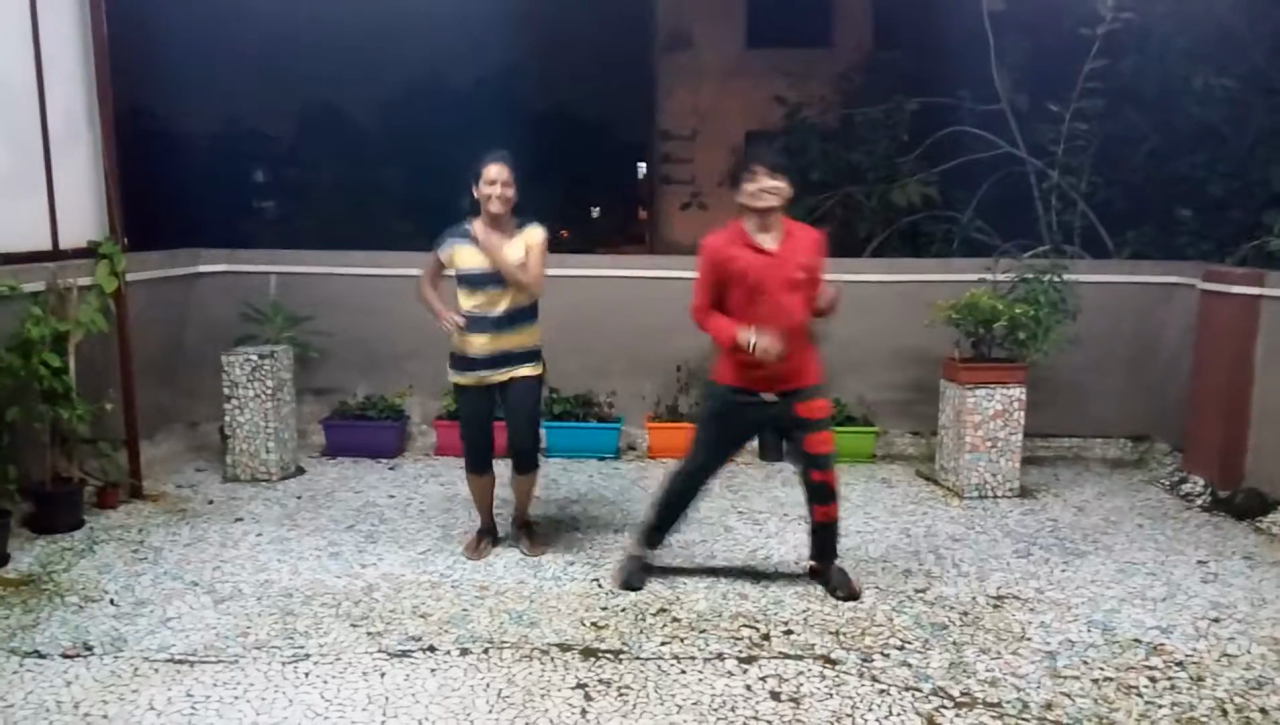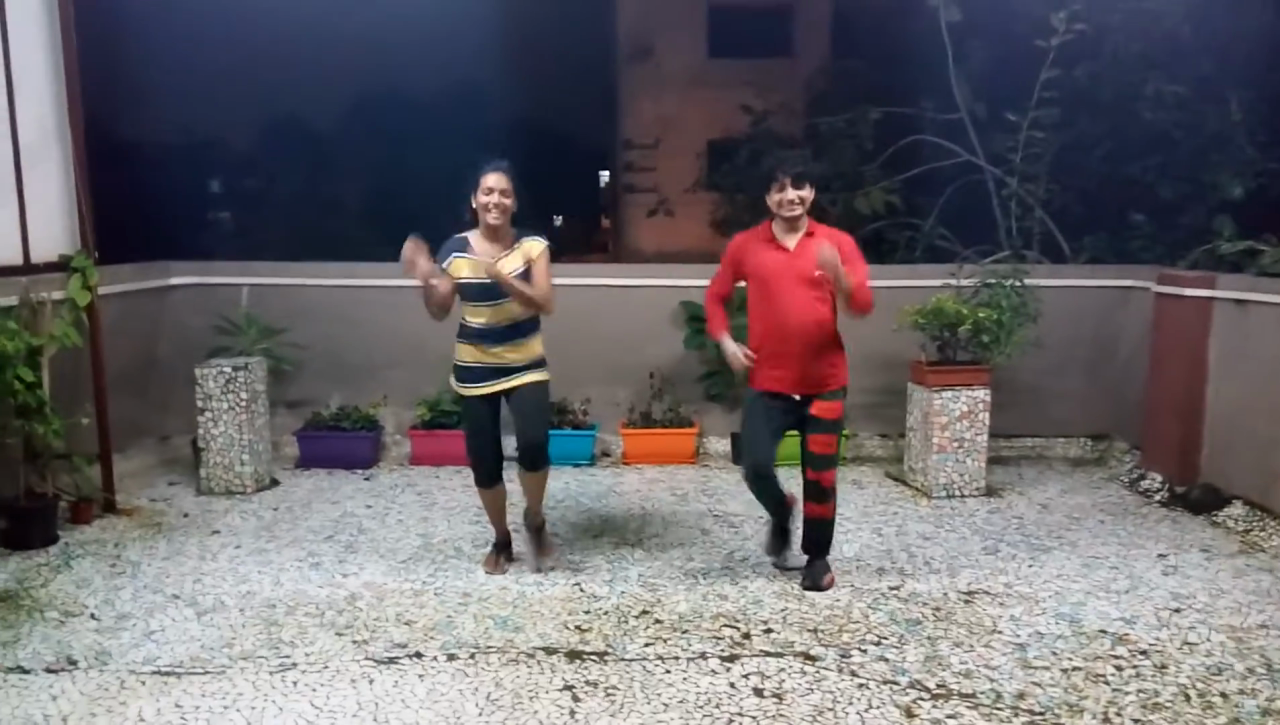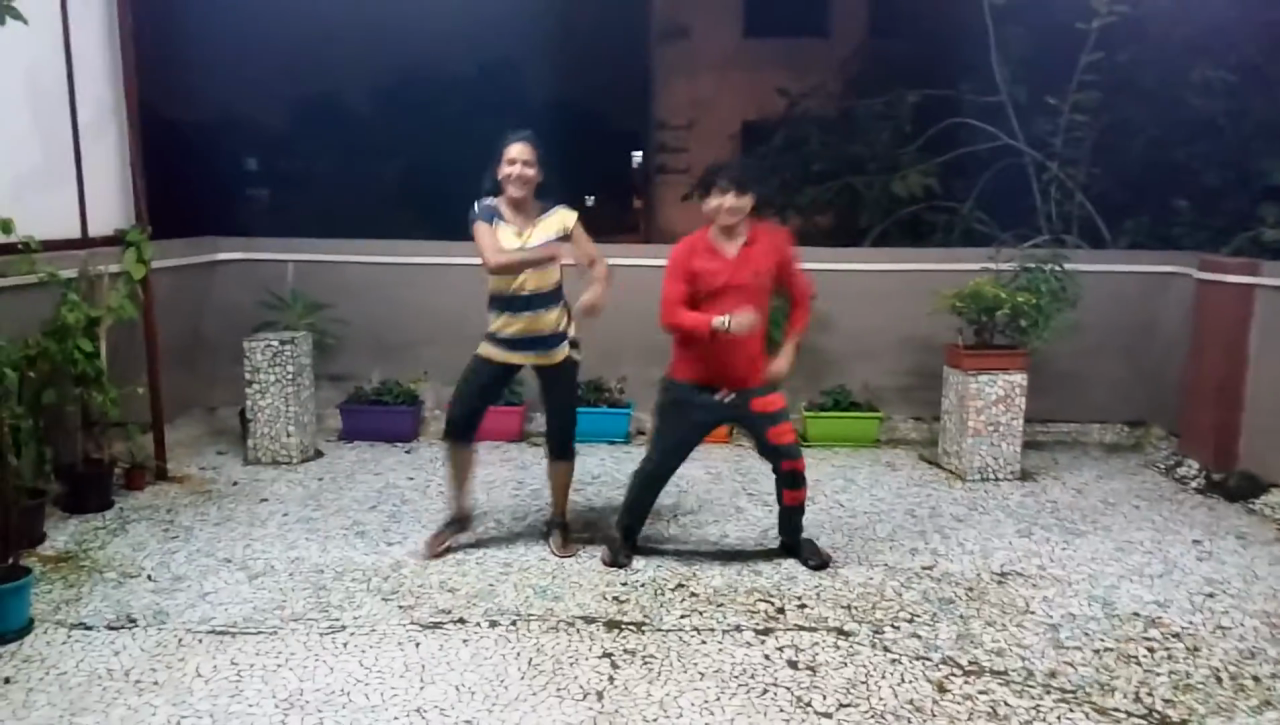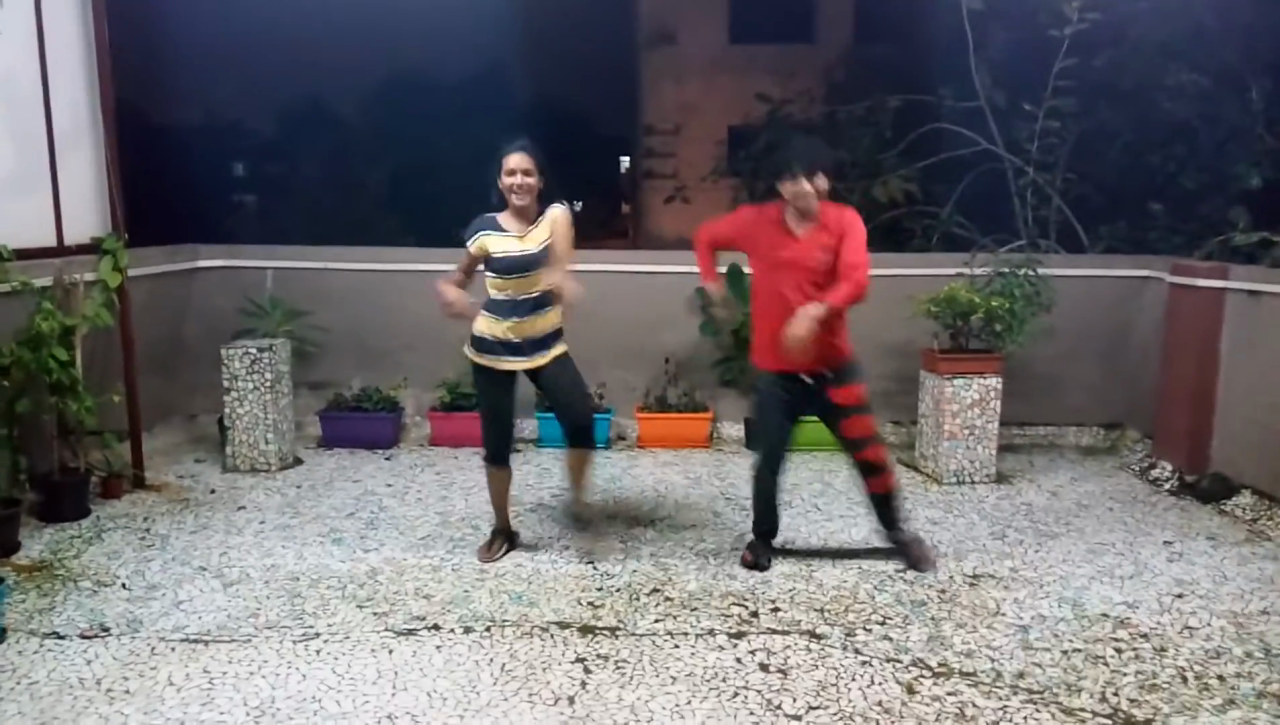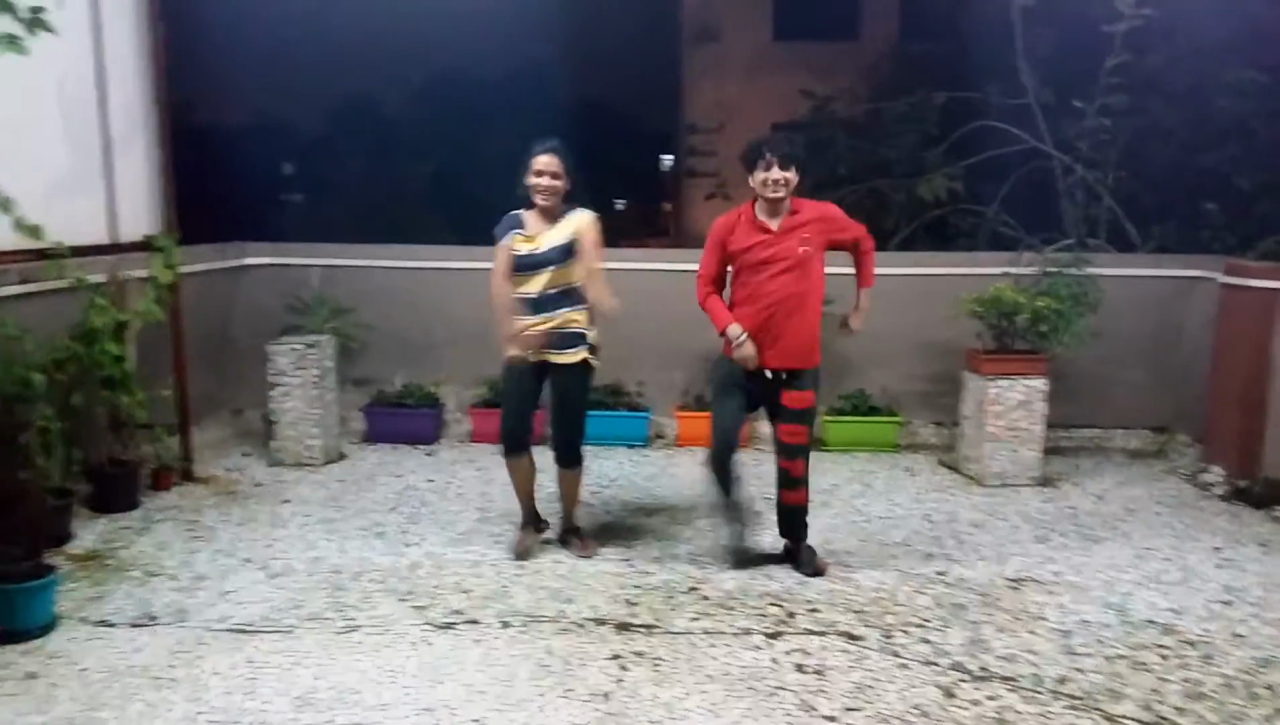
dt=1s
person 1, frame 1
left shoulder: (810, 240)
right shoulder: (719, 246)
right elbow: (704, 312)
left wrist: (824, 301)
right wrist: (746, 338)
left hip: (800, 383)
right hip: (737, 384)
left knee: (821, 474)
right knee: (697, 469)
left ankle: (826, 562)
right ankle: (644, 547)
person 1, frame 2
left shoulder: (837, 242)
right shoulder: (744, 245)
left elbow: (863, 303)
right elbow: (715, 297)
left wrist: (839, 276)
right wrist: (725, 341)
left hip: (823, 381)
right hip: (768, 382)
left knee: (820, 475)
right knee: (756, 467)
left ankle: (817, 556)
right ankle: (780, 512)
person 1, frame 3
left shoulder: (774, 243)
right shoulder: (688, 251)
left elbow: (801, 296)
right elbow: (671, 316)
left wrist: (788, 350)
right wrist: (723, 323)
left hip: (752, 383)
right hip: (692, 386)
left knee: (790, 460)
right knee: (657, 465)
left ankle: (792, 538)
right ankle: (624, 535)
person 1, frame 4
left shoulder: (846, 221)
right shoulder: (754, 221)
left elbow: (856, 281)
right elbow: (705, 236)
left wrist: (814, 314)
right wrist: (711, 281)
left hip: (831, 365)
right hip: (776, 370)
left knee: (869, 451)
right knee: (769, 459)
left ankle: (898, 531)
right ankle: (762, 538)
person 1, frame 5
left shoulder: (822, 217)
right shoulder: (728, 226)
left elbow: (864, 243)
right elbow: (707, 288)
left wrist: (861, 303)
right wrist: (733, 332)
left hip: (797, 367)
right hip: (742, 363)
left knee: (794, 459)
right knee: (722, 448)
left ankle: (796, 542)
right ankle: (735, 516)
person 2, frame 1
left shoulder: (532, 235)
right shoulder: (456, 239)
left elbow: (531, 283)
right elbow: (427, 282)
left wrist: (489, 244)
right wrist: (440, 310)
left hip: (521, 360)
right hip: (471, 362)
left knee: (525, 448)
right knee: (477, 450)
left ankle: (523, 520)
right ankle: (486, 526)
person 2, frame 2
left shoulder: (533, 245)
right shoulder: (455, 249)
left elbow: (544, 302)
right elbow: (439, 312)
left wrist: (499, 275)
right wrist: (425, 276)
left hip: (525, 368)
right hip: (475, 371)
left knee: (534, 445)
right knee: (484, 461)
left ankle: (535, 519)
right ankle: (501, 540)
person 2, frame 3
left shoulder: (561, 216)
right shoulder: (484, 212)
left elbow: (597, 262)
right elbow: (494, 263)
left wrist: (596, 290)
right wrist: (550, 251)
left hip: (552, 342)
right hip: (502, 341)
left knee: (561, 434)
right knee: (459, 418)
left ankle: (558, 522)
right ankle: (459, 513)
person 2, frame 4
left shoulder: (557, 214)
right shoulder: (484, 229)
left elbow: (562, 253)
right elbow: (457, 279)
left wrist: (563, 279)
right wrist: (449, 292)
left hip: (545, 345)
right hip: (492, 348)
left knee: (581, 418)
right knee: (498, 443)
left ankle: (577, 501)
right ankle: (502, 529)
person 2, frame 5
left shoulder: (582, 219)
right shoulder: (511, 224)
left elbow: (591, 261)
right elbow: (499, 281)
left wrist: (598, 295)
right wrist: (510, 331)
left hip: (571, 343)
right hip: (524, 343)
left knee: (568, 439)
right knee: (514, 432)
left ankle: (569, 526)
right ankle: (530, 517)
